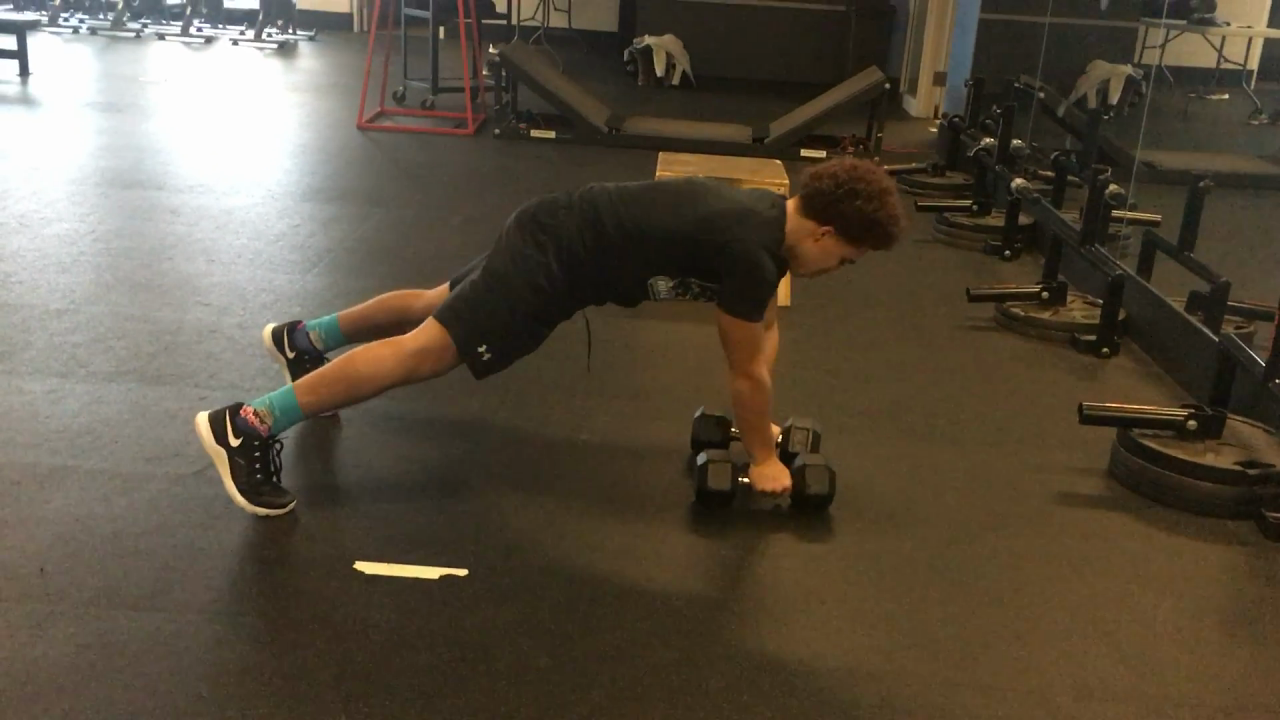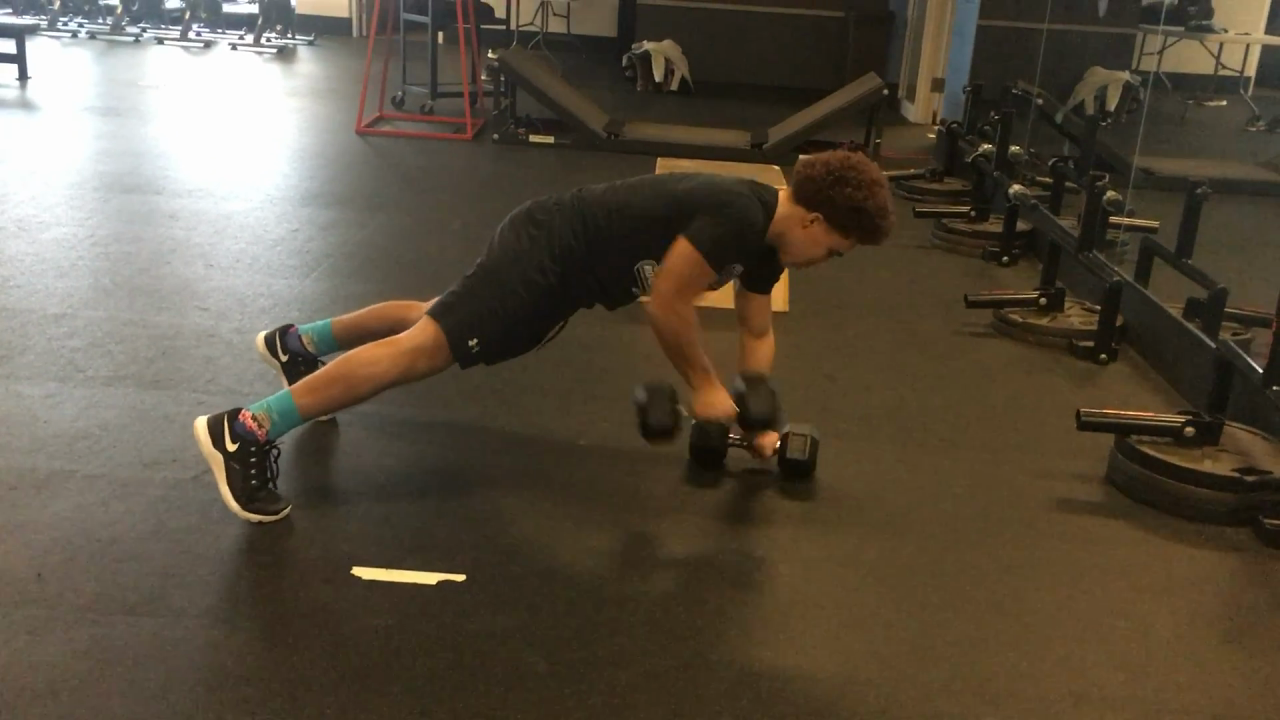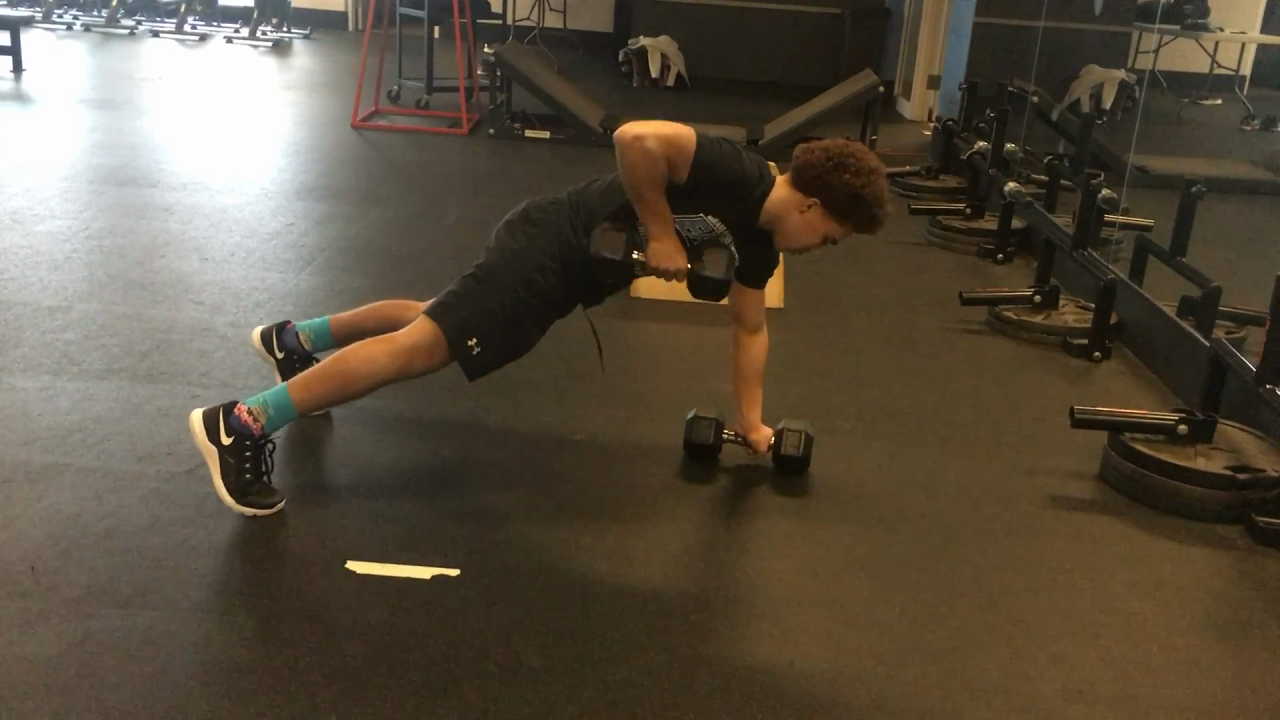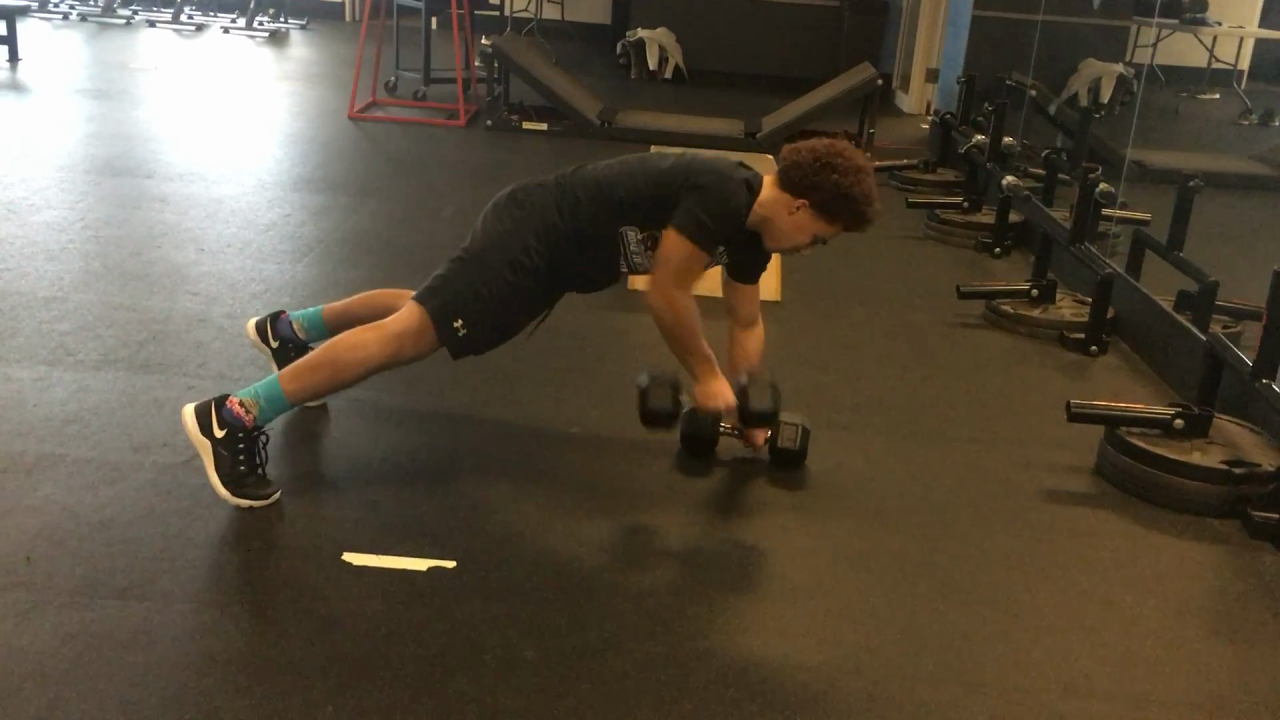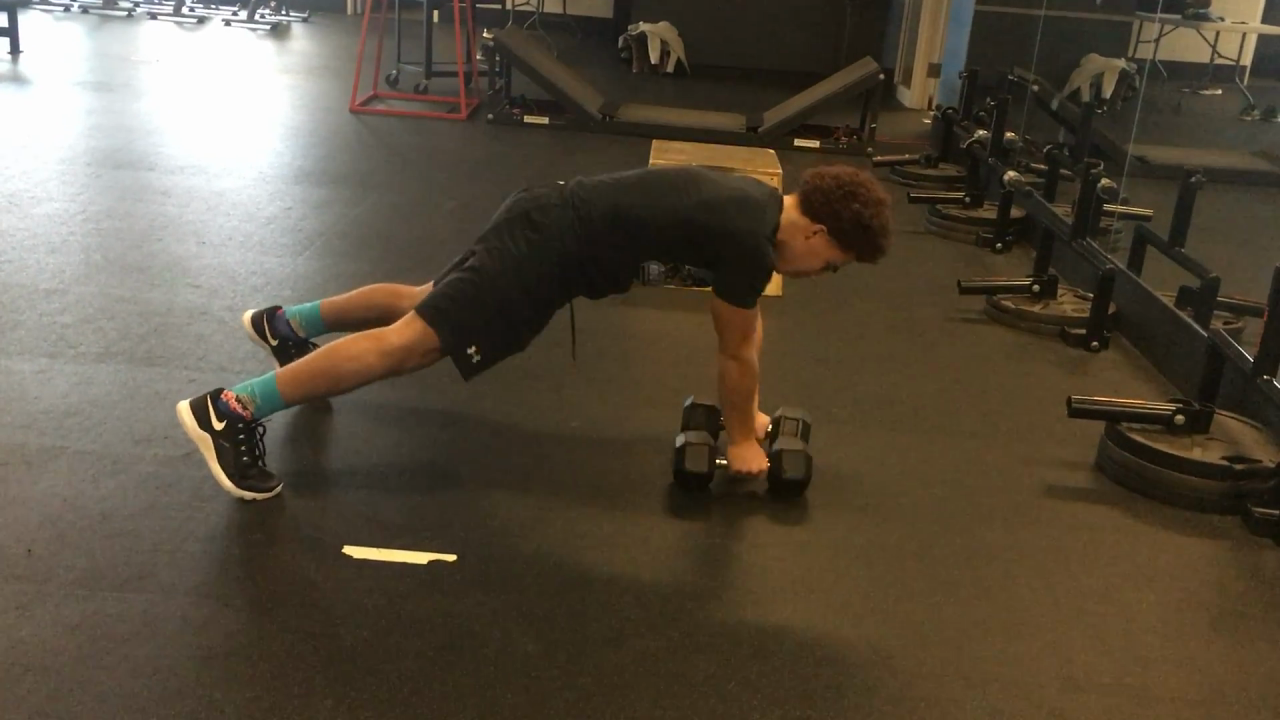
dt=0.4s
person 1, frame 1
left shoulder: (773, 222)
right shoulder: (747, 249)
left elbow: (765, 329)
right elbow: (746, 369)
left wrist: (761, 423)
right wrist: (762, 458)
left hip: (561, 241)
right hip: (554, 247)
left knee: (443, 303)
right knee: (429, 347)
left ankle: (304, 337)
right ankle: (246, 426)
person 1, frame 2
left shoulder: (765, 243)
right shoulder: (737, 212)
left elbow: (757, 332)
right elbow: (663, 305)
left wrist: (756, 425)
right wrist: (704, 386)
left hip: (564, 264)
right hip: (549, 247)
left knee: (435, 313)
right knee: (425, 347)
left ankle: (297, 342)
right ankle: (244, 431)
person 1, frame 3
left shoulder: (759, 235)
right shoulder: (734, 172)
left elbow: (750, 327)
right elbow: (634, 138)
left wrist: (750, 421)
right wrist: (661, 233)
left hip: (569, 271)
right hip: (548, 248)
left knee: (431, 314)
right knee: (421, 346)
left ankle: (292, 338)
right ankle: (240, 426)
person 1, frame 4
left shoulder: (750, 229)
right shoulder: (721, 196)
left elbow: (746, 322)
right elbow: (664, 297)
left wrist: (745, 414)
right wrist: (705, 378)
left hip: (551, 248)
right hip: (535, 230)
left knee: (424, 303)
right knee: (412, 330)
left ankle: (289, 327)
right ankle: (231, 417)
person 1, frame 5
left shoulder: (759, 208)
right shoulder: (750, 241)
left elbow: (741, 337)
right elbow: (736, 353)
left wrist: (748, 412)
right wrist: (741, 438)
left hip: (550, 217)
right hip: (549, 244)
left knee: (428, 300)
right knee: (413, 341)
left ankle: (283, 322)
right ankle: (229, 410)
